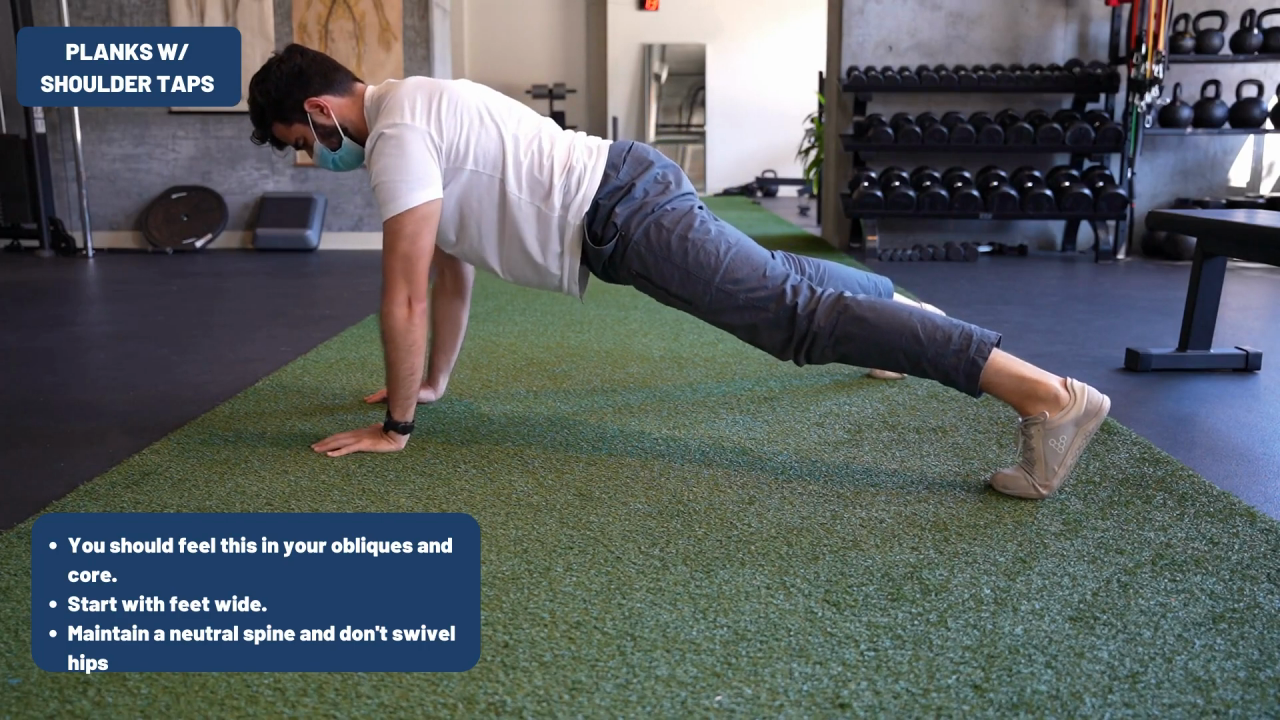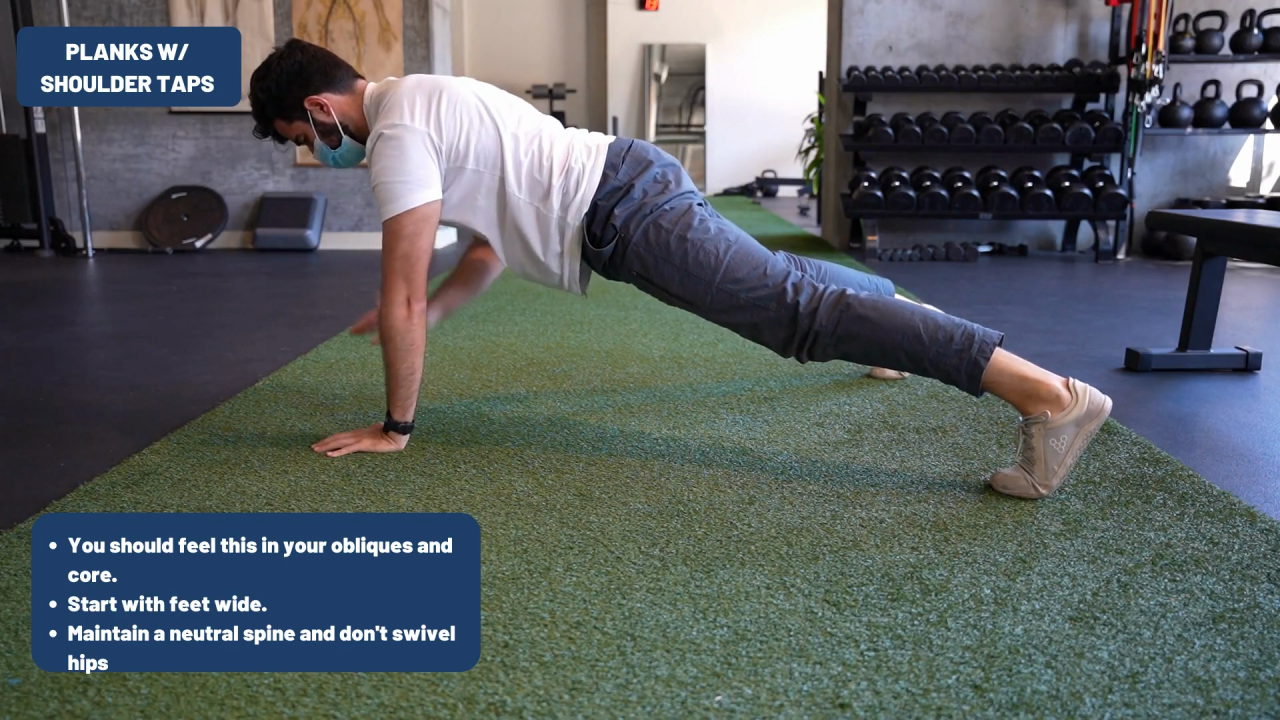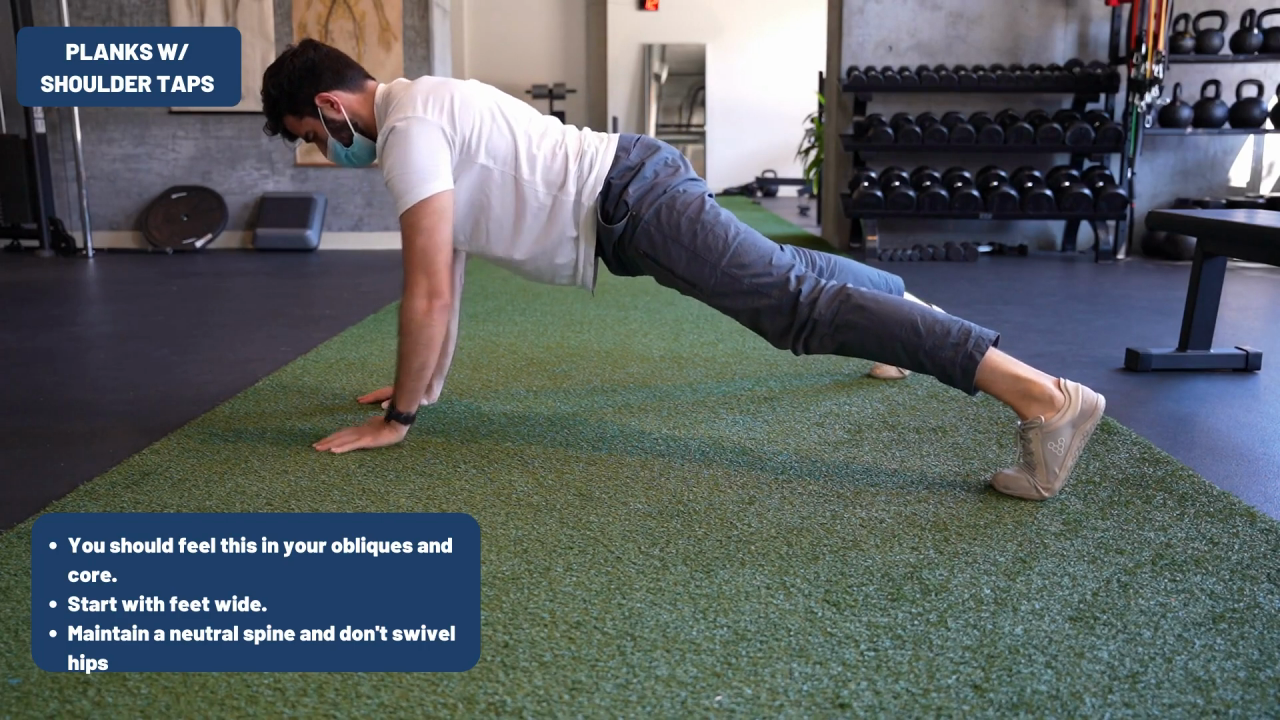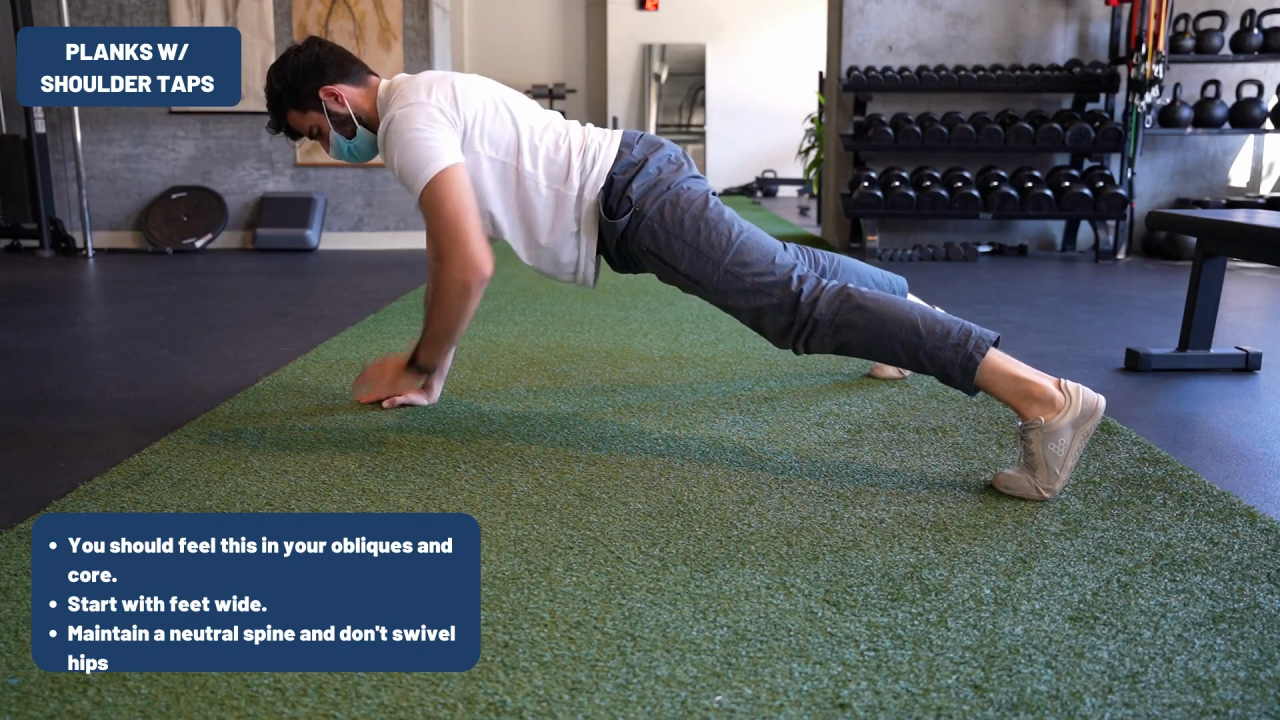
dt=0.5s
person 1, frame 1
left shoulder: (395, 135)
right shoulder: (413, 110)
left elbow: (404, 295)
right elbow: (450, 268)
left wrist: (393, 425)
right wrist: (433, 380)
left hip: (623, 219)
right hip: (628, 187)
left knee: (791, 314)
right knee: (772, 277)
left ankle: (1046, 395)
right ankle: (902, 305)
person 1, frame 2
left shoulder: (395, 135)
right shoulder: (417, 101)
left elbow: (403, 296)
right elbow: (496, 227)
left wrist: (395, 426)
right wrist: (431, 307)
left hip: (623, 213)
right hip: (629, 180)
left knee: (794, 309)
right knee: (780, 278)
left ankle: (1049, 395)
right ankle: (905, 307)
person 1, frame 3
left shoulder: (406, 130)
right shoulder: (420, 108)
left elbow: (428, 288)
right elbow: (449, 272)
left wrist: (397, 417)
right wrist: (430, 383)
left hip: (631, 201)
right hip: (633, 190)
left knee: (794, 302)
right knee: (785, 270)
left ankle: (1042, 395)
right ankle: (906, 305)
person 1, frame 4
left shoulder: (409, 122)
right shoulder: (420, 108)
left elbow: (468, 265)
right elbow: (448, 256)
left wrist: (417, 367)
right wrist: (435, 380)
left hip: (634, 197)
right hip: (636, 189)
left knee: (797, 302)
right knee: (783, 269)
left ankle: (1044, 396)
right ankle: (909, 303)
